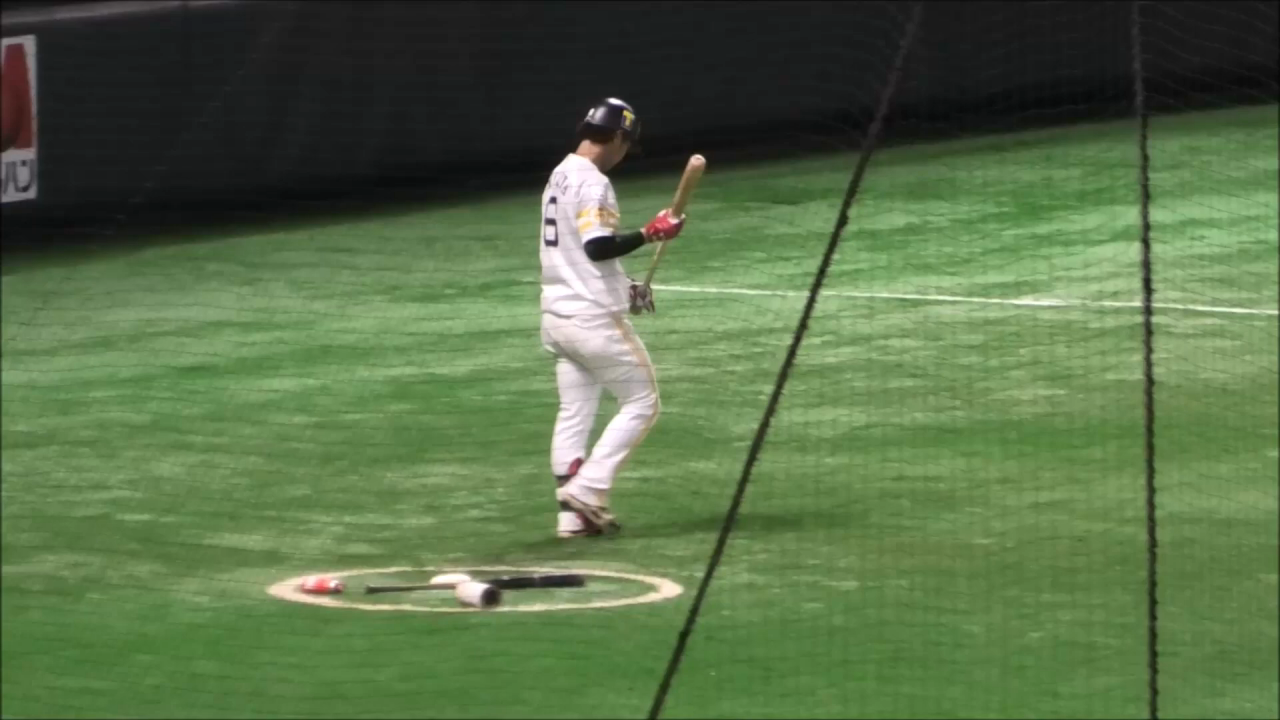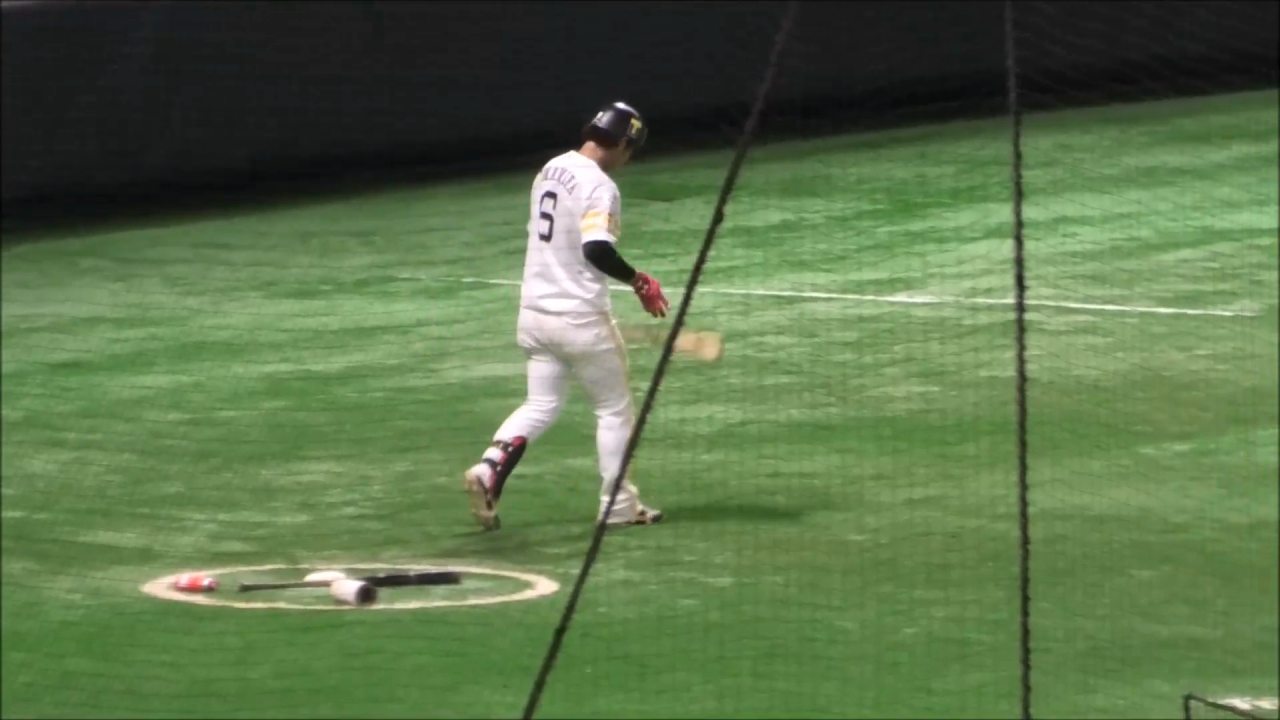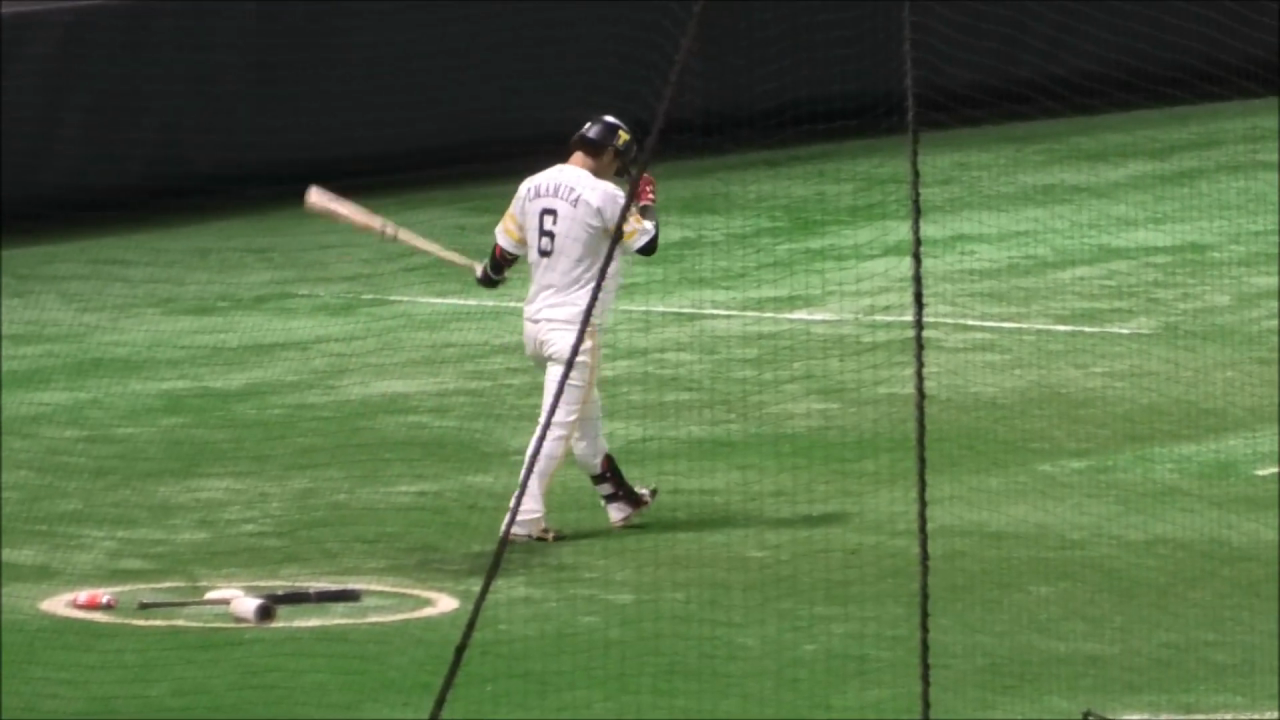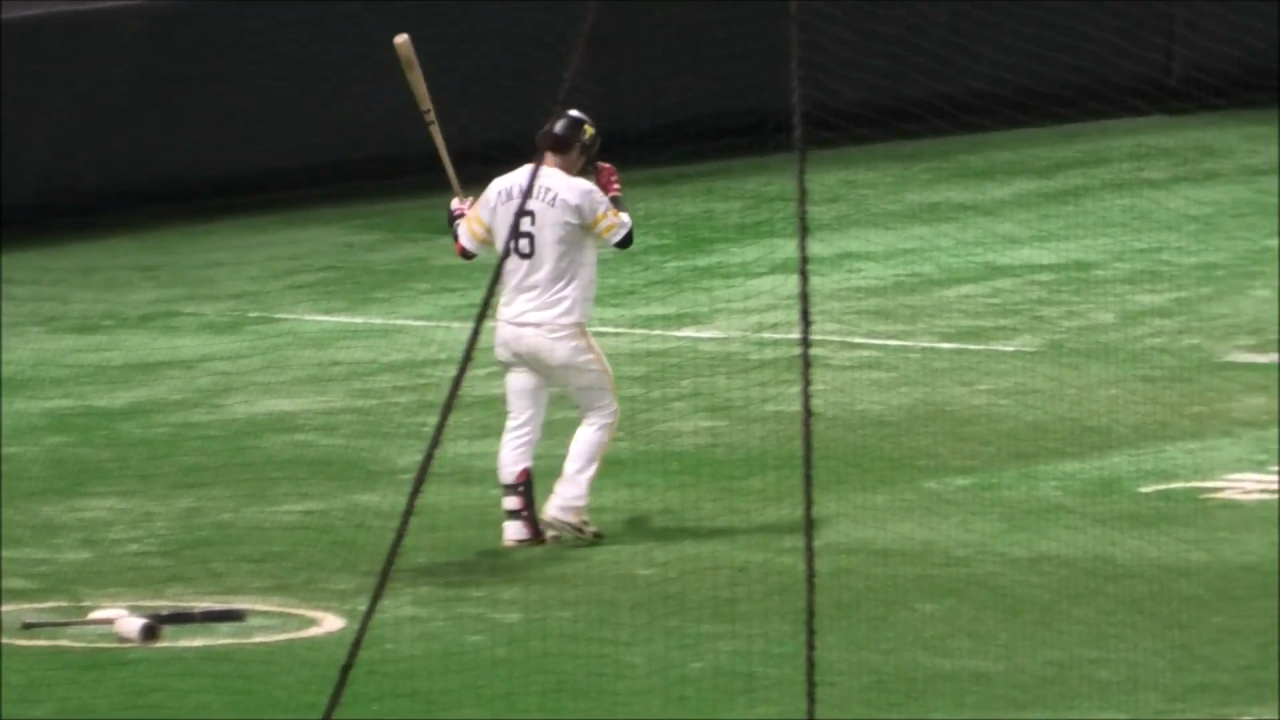
dt=0.4s
person 1, frame 1
left shoulder: (560, 175)
right shoulder: (593, 182)
right elbow: (598, 247)
left wrist: (623, 286)
right wrist: (650, 232)
left hip: (556, 317)
right hip: (594, 321)
left knee: (573, 415)
right knee: (642, 404)
right ankle: (586, 489)
person 1, frame 2
left shoulder: (550, 170)
right shoulder: (599, 186)
right elbow: (598, 251)
right wrist: (640, 282)
left hip: (535, 311)
right hip: (580, 317)
left knee: (541, 406)
right knee: (614, 408)
left ankle: (490, 472)
right ankle: (619, 505)
person 1, frame 3
left shoulder: (532, 187)
right shoulder: (604, 196)
left elbow: (504, 250)
right elbow: (647, 244)
left wrist: (489, 274)
right wrist: (647, 201)
left hip: (537, 322)
right hip: (572, 328)
left knee: (586, 414)
right knee: (560, 423)
left ankle: (619, 499)
right ankle: (526, 516)
person 1, frame 4
left shoulder: (500, 188)
right shoulder: (581, 193)
left elbow: (466, 246)
right elbow: (623, 237)
left wrist: (458, 214)
right wrist: (612, 190)
left hip: (510, 328)
right hip: (557, 331)
left knee: (521, 426)
right knee: (601, 412)
left ankle: (519, 521)
right ankle: (566, 504)
